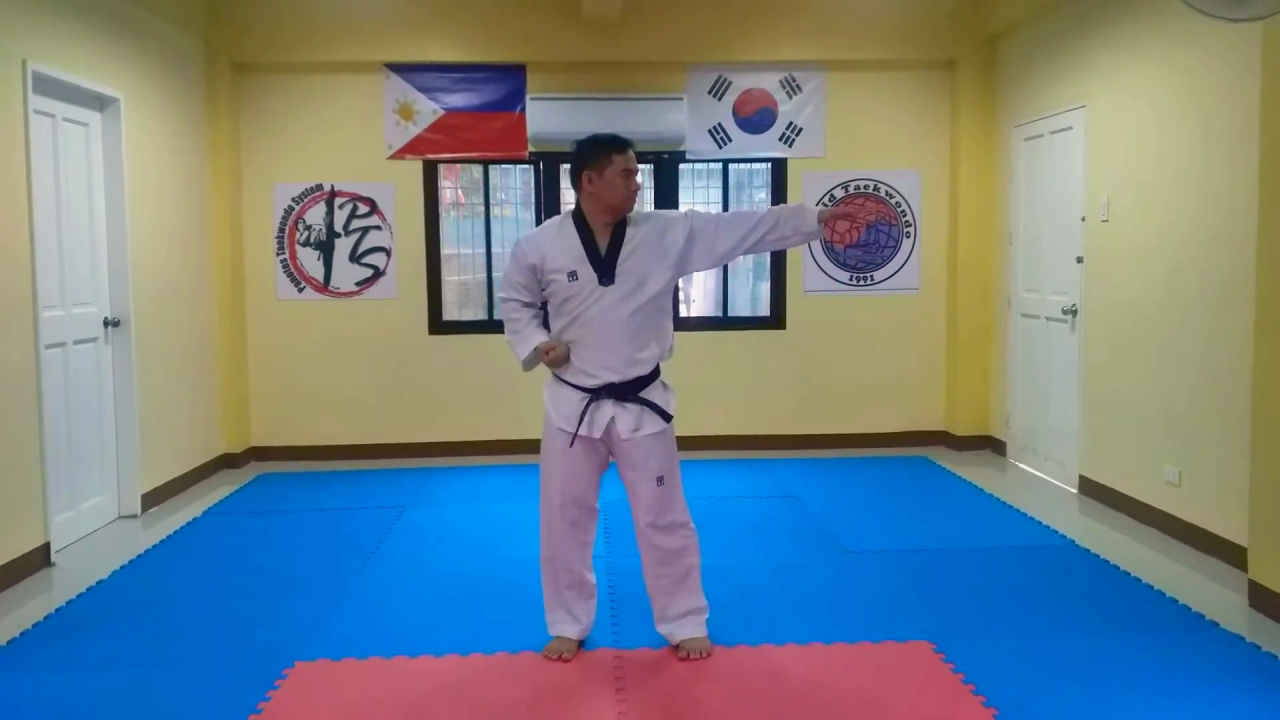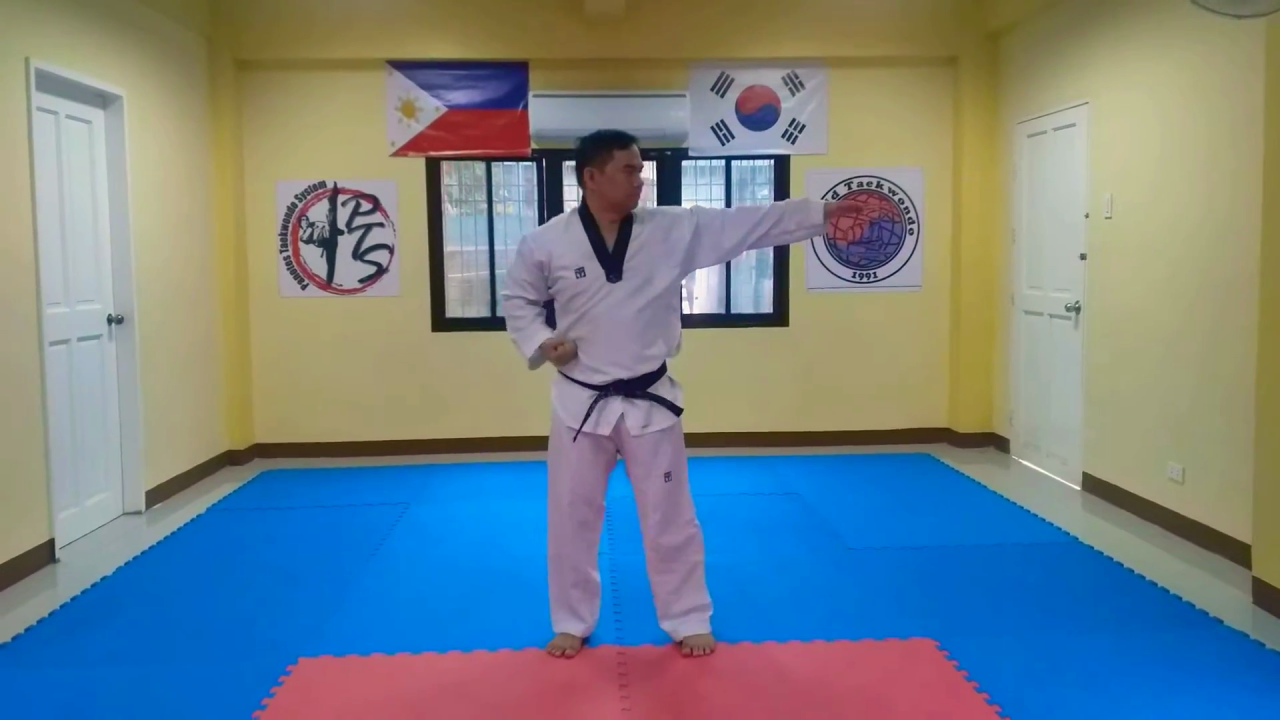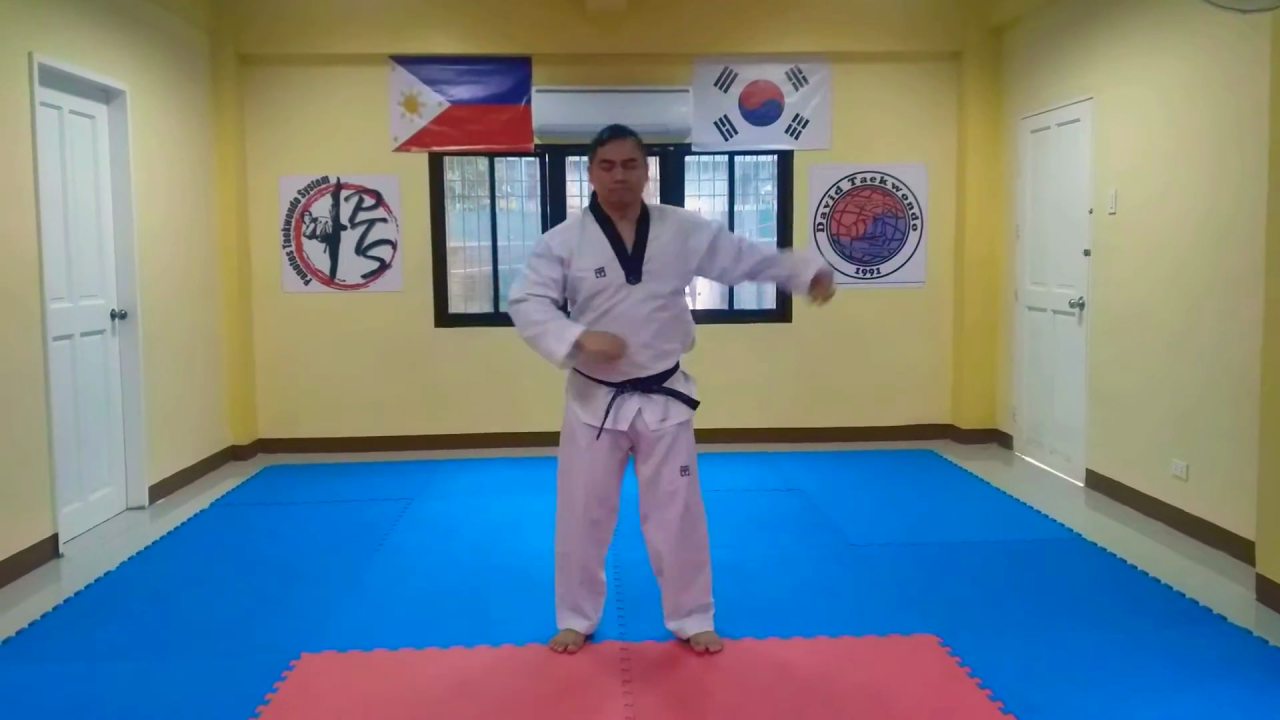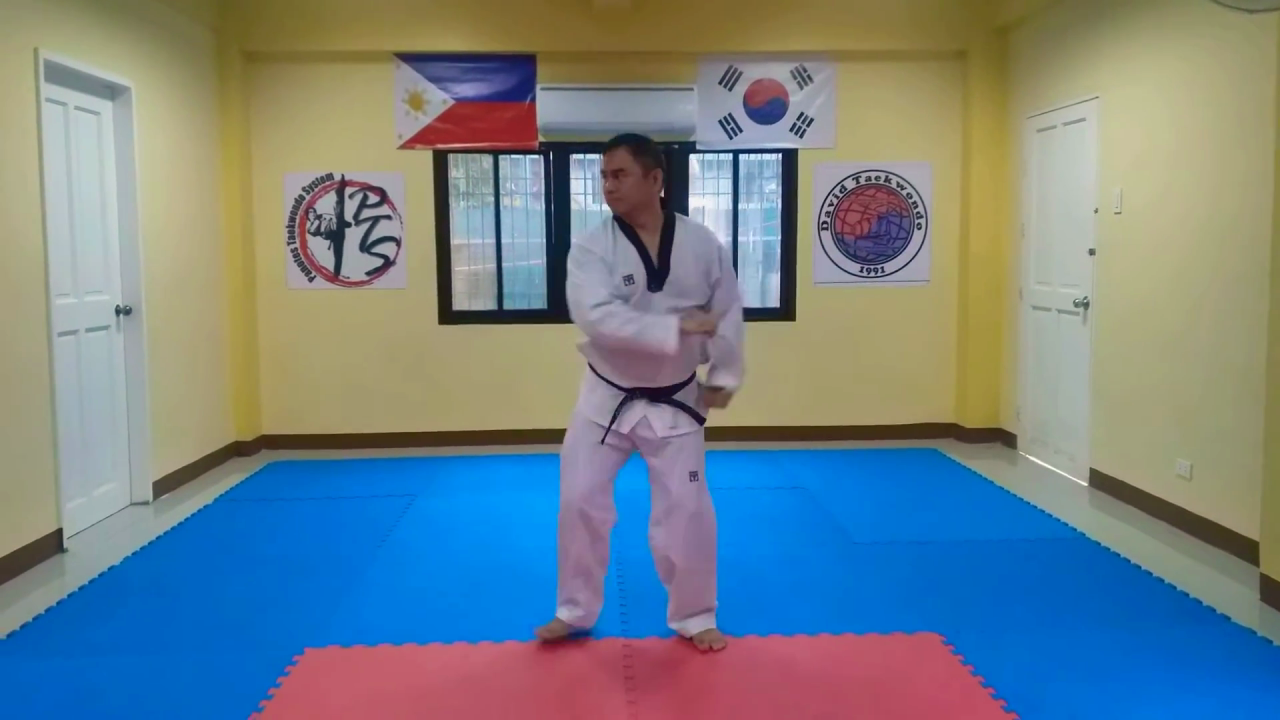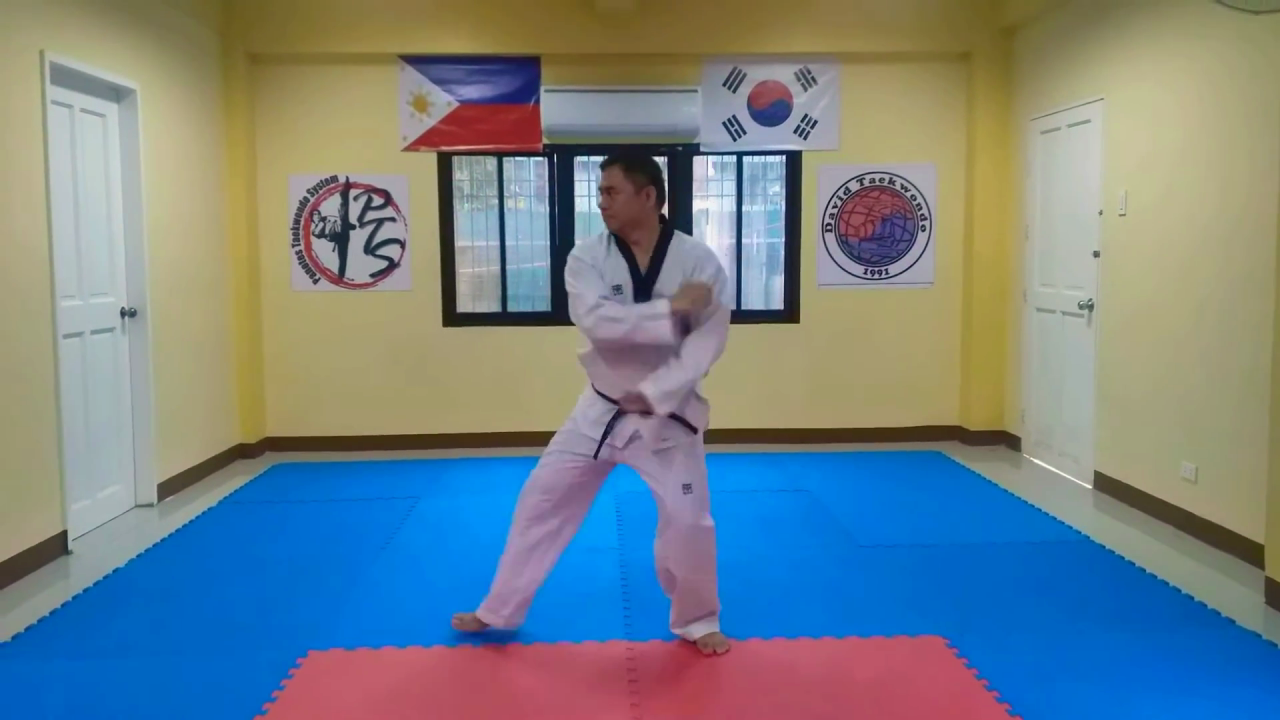
dt=0.2s
person 1, frame 1
left shoulder: (668, 232)
right shoulder: (539, 245)
left elbow: (743, 227)
right elbow: (514, 302)
left wrist: (813, 218)
right wrist: (535, 345)
left hip: (640, 404)
right hip: (572, 404)
left knee: (664, 517)
right knee: (565, 517)
left ankle: (685, 623)
right ankle: (567, 626)
person 1, frame 2
left shoulder: (674, 228)
right shoulder: (547, 242)
left elbow: (748, 222)
right elbow: (518, 300)
left wrist: (819, 212)
right wrist: (541, 342)
left hip: (648, 400)
right hip: (581, 401)
left knee: (670, 515)
right knee: (573, 515)
left ankle: (689, 620)
right ankle: (572, 623)
person 1, frame 3
left shoulder: (684, 229)
right shoulder: (565, 240)
left elbow: (747, 256)
right elbow: (526, 303)
left wrist: (807, 271)
right wrist: (575, 338)
left hip: (663, 396)
right hip: (595, 399)
left knee: (678, 512)
right knee: (584, 513)
left ankle: (692, 619)
right ankle: (576, 620)
person 1, frame 4
left shoulder: (704, 244)
right shoulder: (593, 244)
left elbow: (727, 315)
right elbow: (595, 314)
left wrist: (724, 375)
right wrist: (677, 328)
left hip: (674, 403)
right hip: (607, 398)
left knee: (687, 513)
right knee: (580, 502)
left ankle: (695, 618)
right ankle: (575, 610)
person 1, frame 5
left shoulder: (701, 263)
right shoulder: (588, 256)
left elbow: (706, 344)
right elbow: (596, 320)
left wrist: (654, 393)
right wrist: (668, 310)
left hip: (665, 414)
right hip: (600, 409)
left knee: (688, 521)
right knee: (541, 501)
left ankle: (698, 622)
right ankle: (498, 611)
